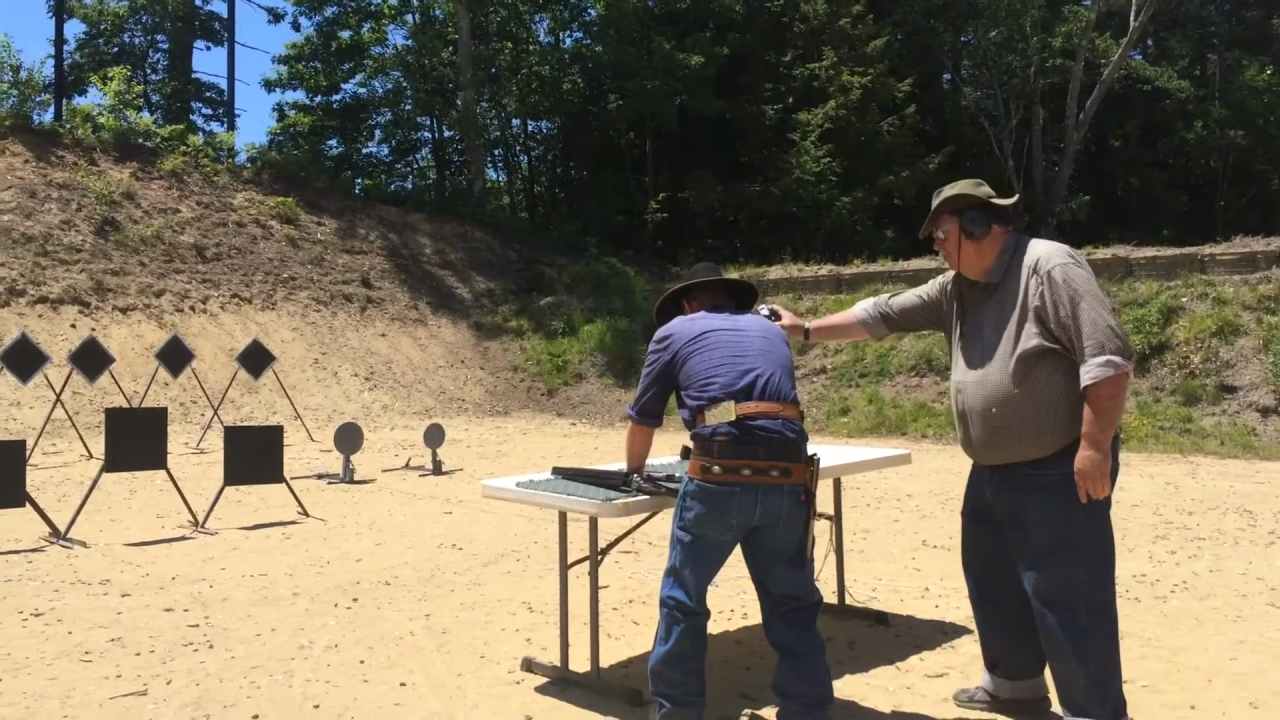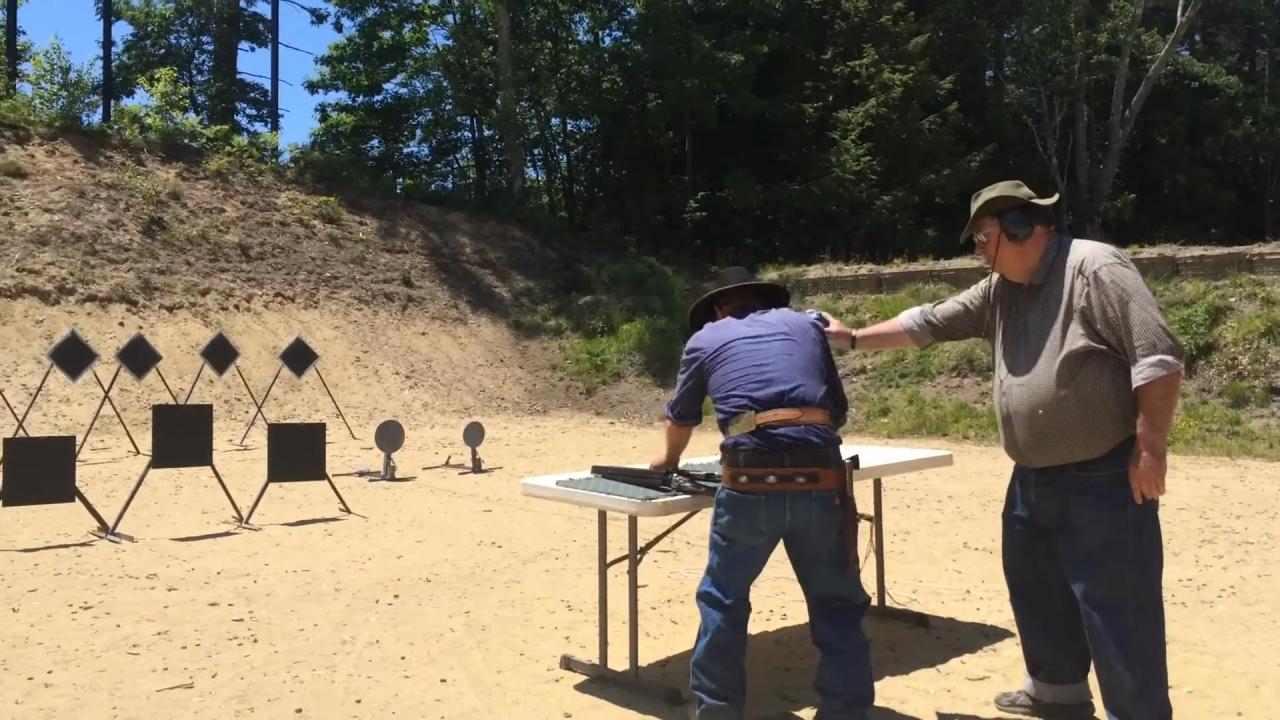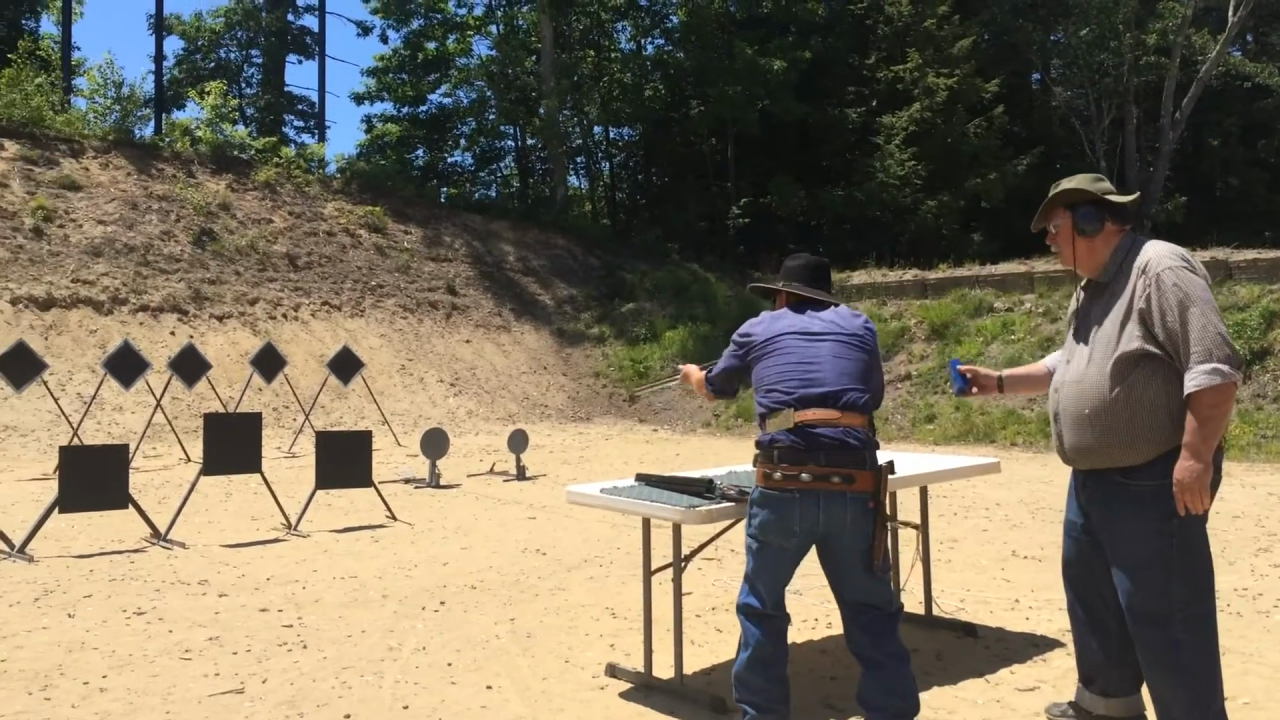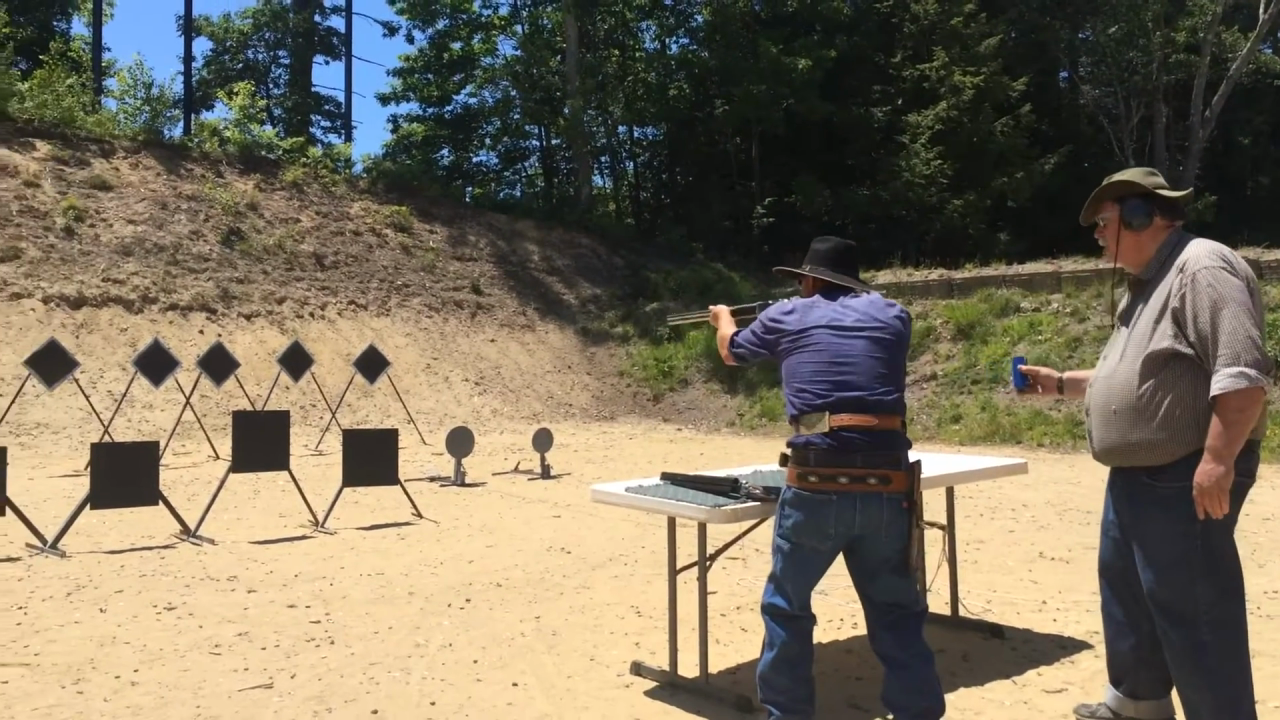
dt=0.4s
person 1, frame 1
left shoulder: (1051, 268)
right shoulder: (957, 288)
left elbow: (1108, 359)
right elbow: (884, 314)
left wrist: (1096, 447)
right wrist: (807, 329)
left hip: (1057, 471)
right hip: (993, 471)
left knee: (1066, 593)
right knee: (993, 580)
person 1, frame 2
left shoulder: (1096, 268)
right shoulder: (1000, 289)
left elbow: (1158, 360)
right elbow: (931, 322)
left wrist: (1149, 449)
right wrist: (857, 338)
left hip: (1103, 476)
right hip: (1034, 475)
left knee: (1114, 598)
right knee: (1035, 584)
person 1, frame 3
left shoulder: (1161, 269)
right shoulder: (1091, 289)
left elbow: (1214, 368)
left wrist: (1196, 457)
right wrist: (1000, 380)
left hip: (1153, 481)
right hip: (1095, 480)
left knee: (1162, 608)
right knee: (1091, 593)
person 1, frame 4
left shoulder: (1203, 268)
right shoulder: (1144, 284)
left elbow: (1244, 372)
left wrist: (1218, 460)
right wrist: (1061, 383)
left hip: (1185, 482)
right hip: (1134, 478)
left knee: (1190, 607)
right knee: (1127, 592)
person 2, frame 1
left shoulder: (674, 332)
right shoulder: (771, 329)
left elbow: (643, 419)
left wrist: (633, 470)
left hip: (718, 476)
right hip: (787, 476)
left knee: (682, 599)
right knee: (792, 603)
person 2, frame 2
left shoulder: (704, 340)
right shoulder: (805, 325)
left elbow: (681, 417)
right elbow: (838, 409)
left wrist: (669, 458)
left hip: (750, 483)
right hip: (819, 479)
left knee: (723, 600)
right knee: (837, 603)
person 2, frame 3
left shoulder: (757, 330)
right shoulder: (860, 327)
left elbow: (715, 388)
left wrist: (693, 376)
left hip: (784, 483)
right hip: (854, 483)
left knee: (762, 608)
right knee: (871, 611)
person 2, frame 4
left shoulder: (787, 316)
right shoulder: (892, 315)
left elbow: (732, 351)
left wrist: (723, 319)
left hip: (817, 485)
right hip: (887, 485)
left knee: (787, 608)
right knee: (896, 613)
